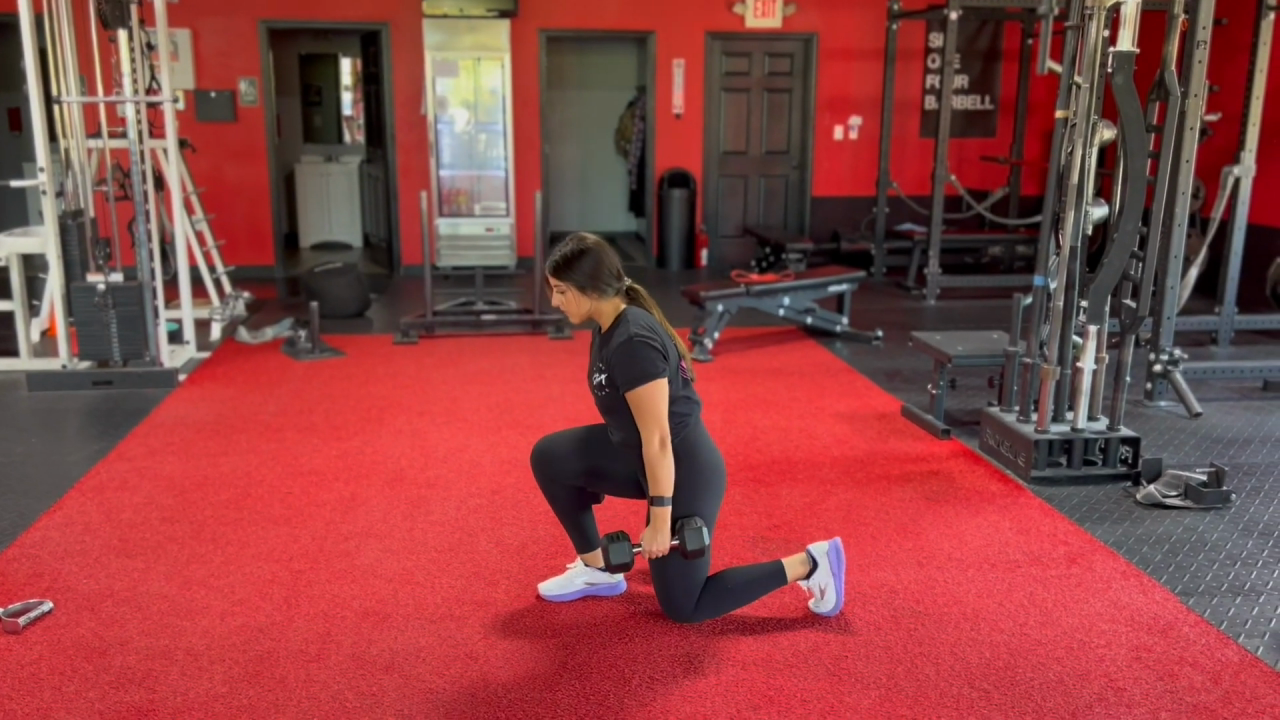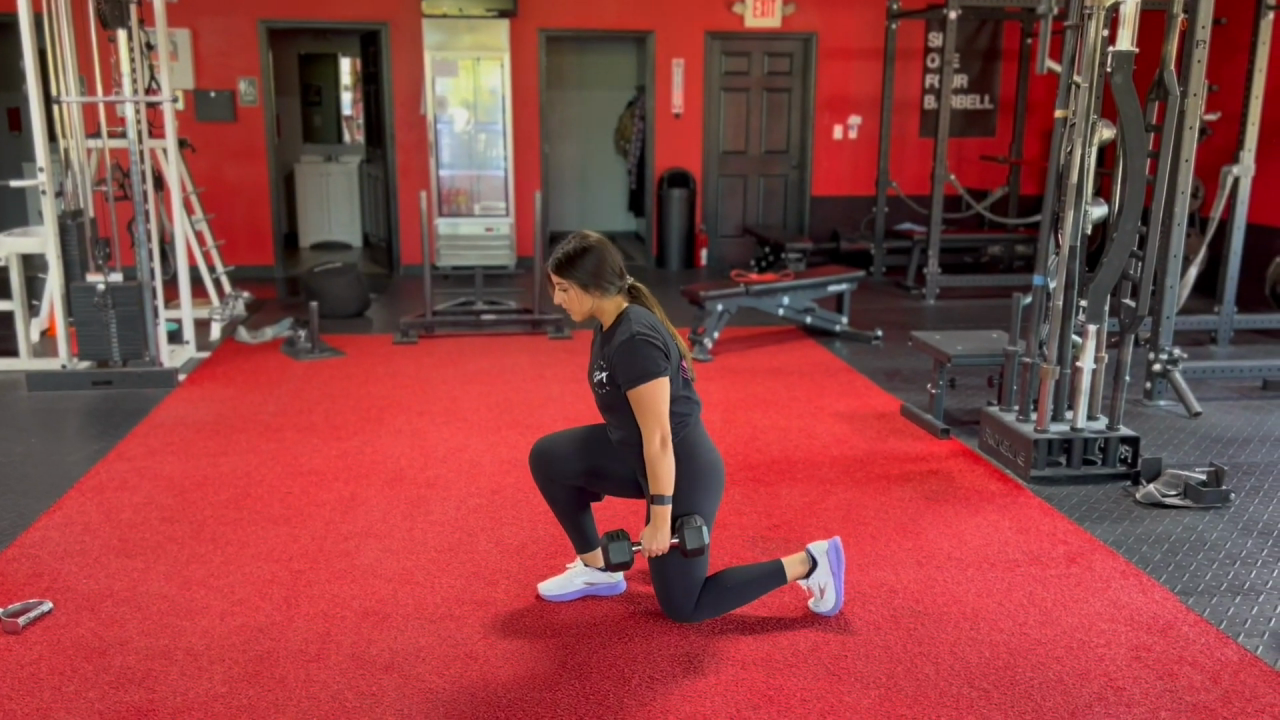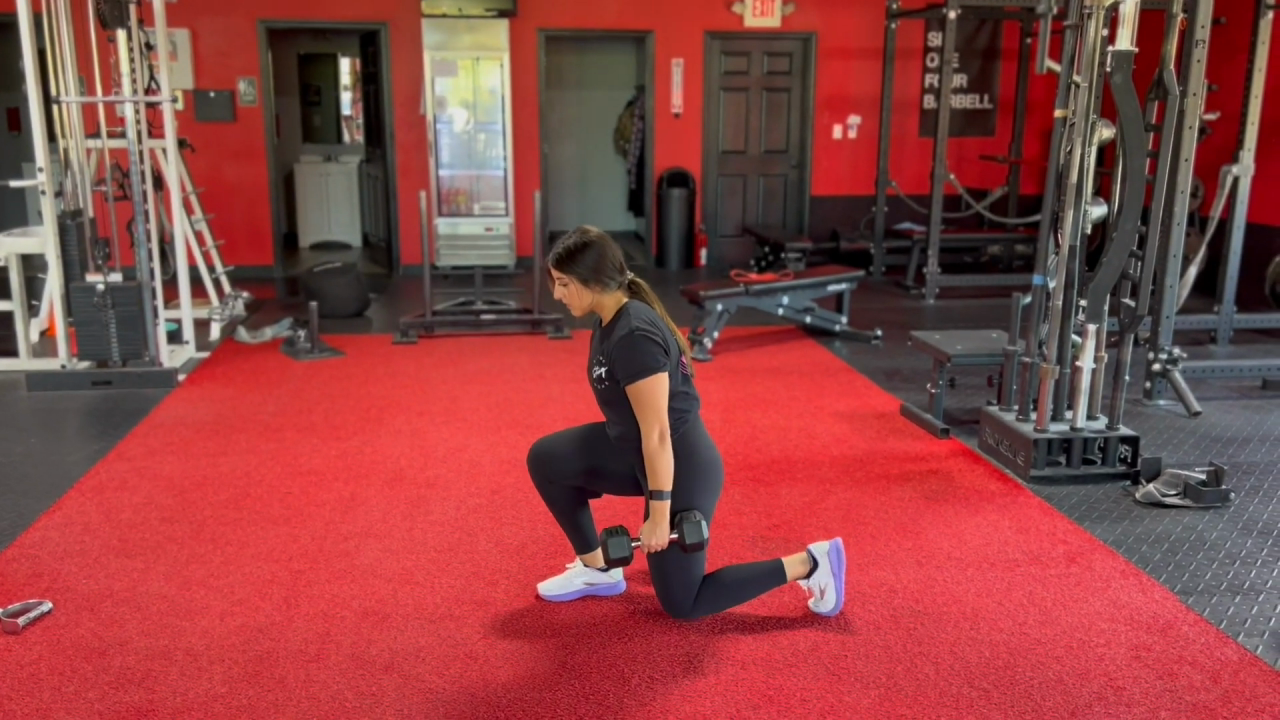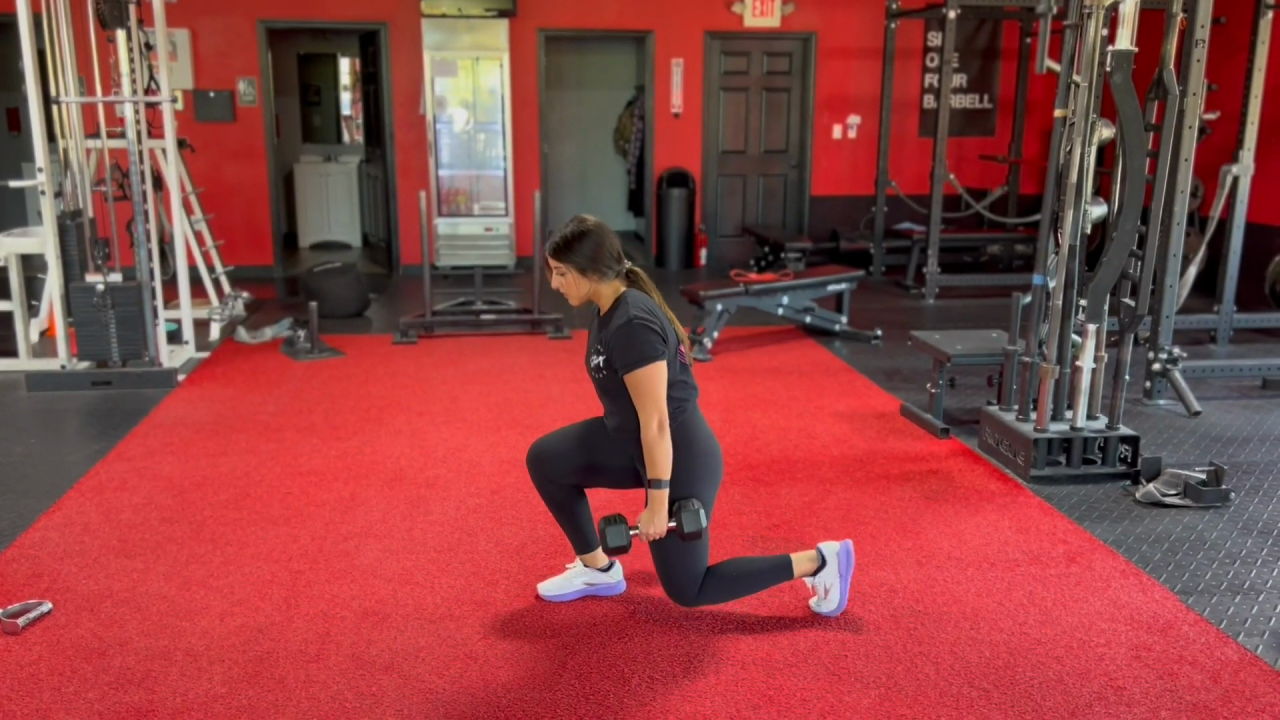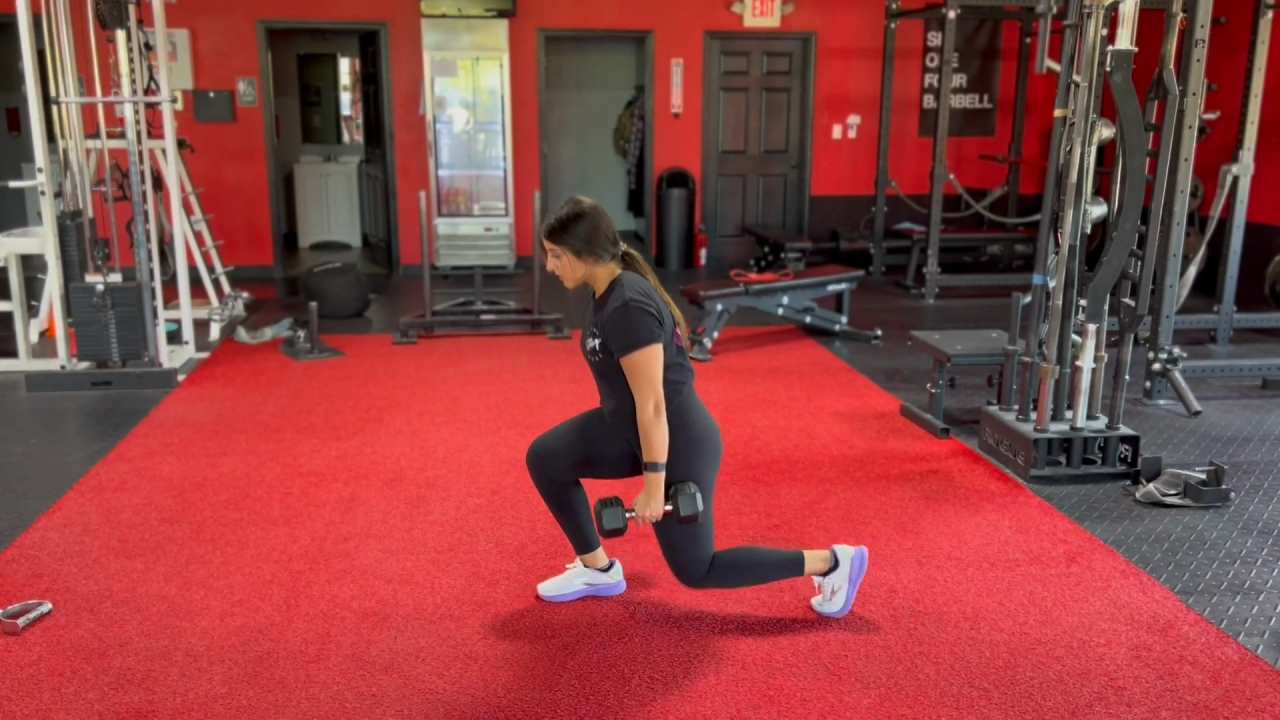
dt=0.1s
person 1, frame 1
left shoulder: (633, 343)
right shoulder: (612, 326)
left elbow: (658, 439)
left wrist: (659, 519)
right wrist: (599, 472)
left hip: (684, 471)
right hip: (646, 457)
left knee: (683, 607)
right knee: (549, 458)
left ankle: (810, 563)
right ankle: (597, 568)
person 1, frame 2
left shoulder: (634, 341)
right shoulder: (614, 324)
left elbow: (659, 438)
left wrist: (660, 519)
right wrist: (599, 469)
left hip: (684, 471)
left knee: (683, 607)
right knee: (547, 458)
left ankle: (810, 562)
right ankle: (596, 568)
person 1, frame 3
left shoulder: (634, 337)
right shoulder: (612, 320)
left elbow: (658, 432)
left wrist: (658, 513)
right wrist: (598, 466)
left hip: (682, 467)
left knee: (682, 603)
right knee: (546, 459)
left ankle: (810, 563)
right ankle: (596, 568)
person 1, frame 4
left shoulder: (632, 325)
right shoulder: (612, 310)
left elbow: (657, 422)
left wrist: (657, 503)
right wrist: (610, 457)
left hip: (680, 456)
left knee: (686, 588)
right knee: (545, 460)
left ankle: (823, 562)
right ankle: (598, 569)
person 1, frame 5
left shoulder: (628, 308)
right shoulder: (608, 293)
left elbow: (652, 405)
left wrist: (654, 485)
right wrist: (611, 449)
left hip: (680, 442)
right hip: (638, 430)
left knee: (694, 569)
right knee: (545, 458)
left ankle: (832, 562)
right ankle: (598, 568)
